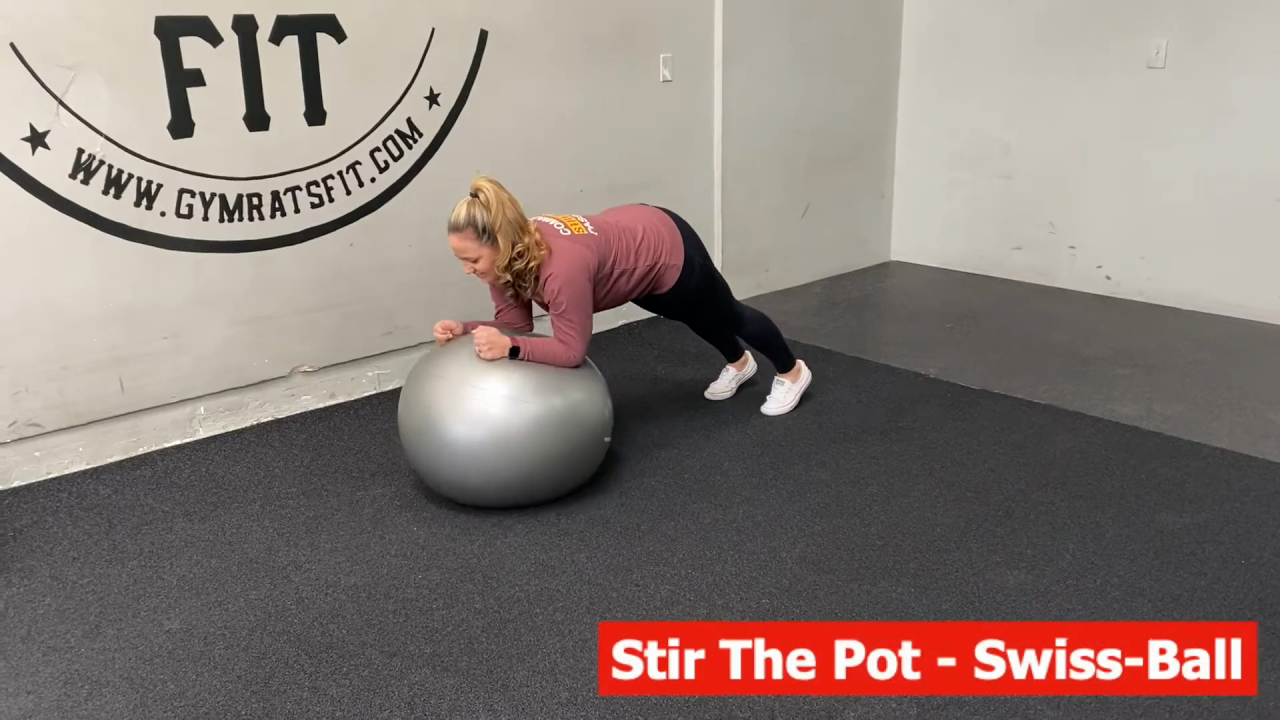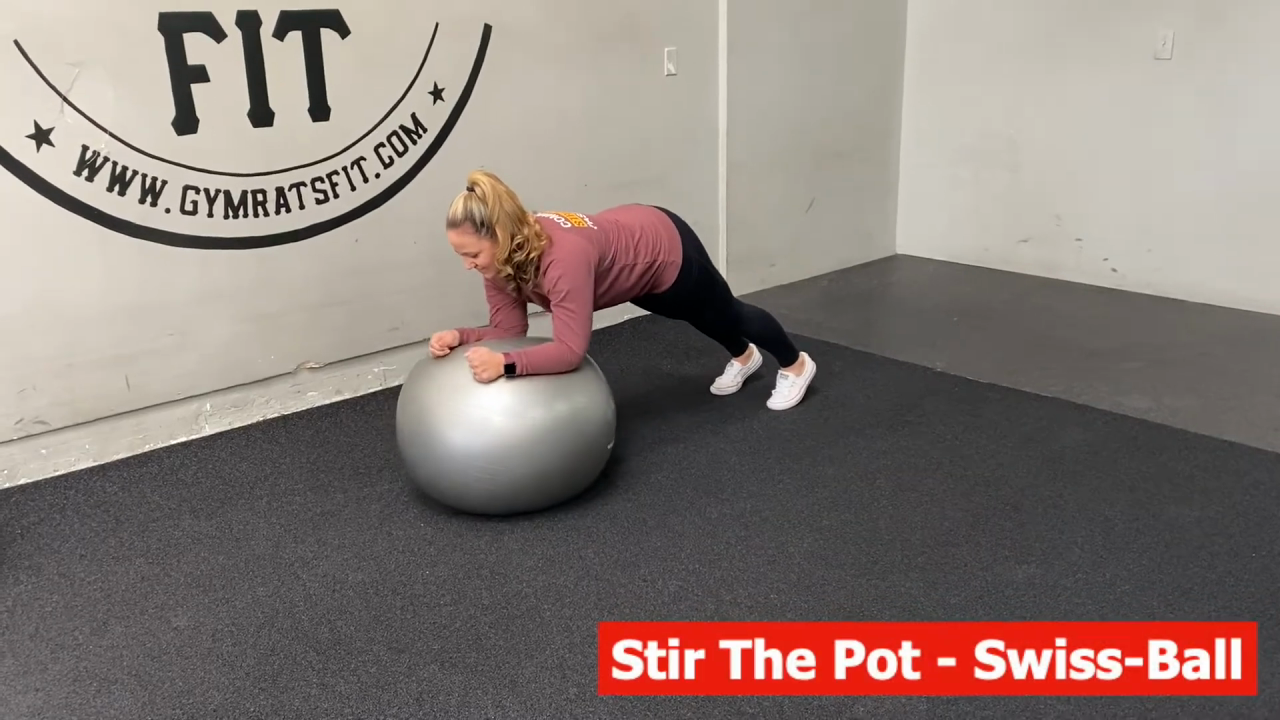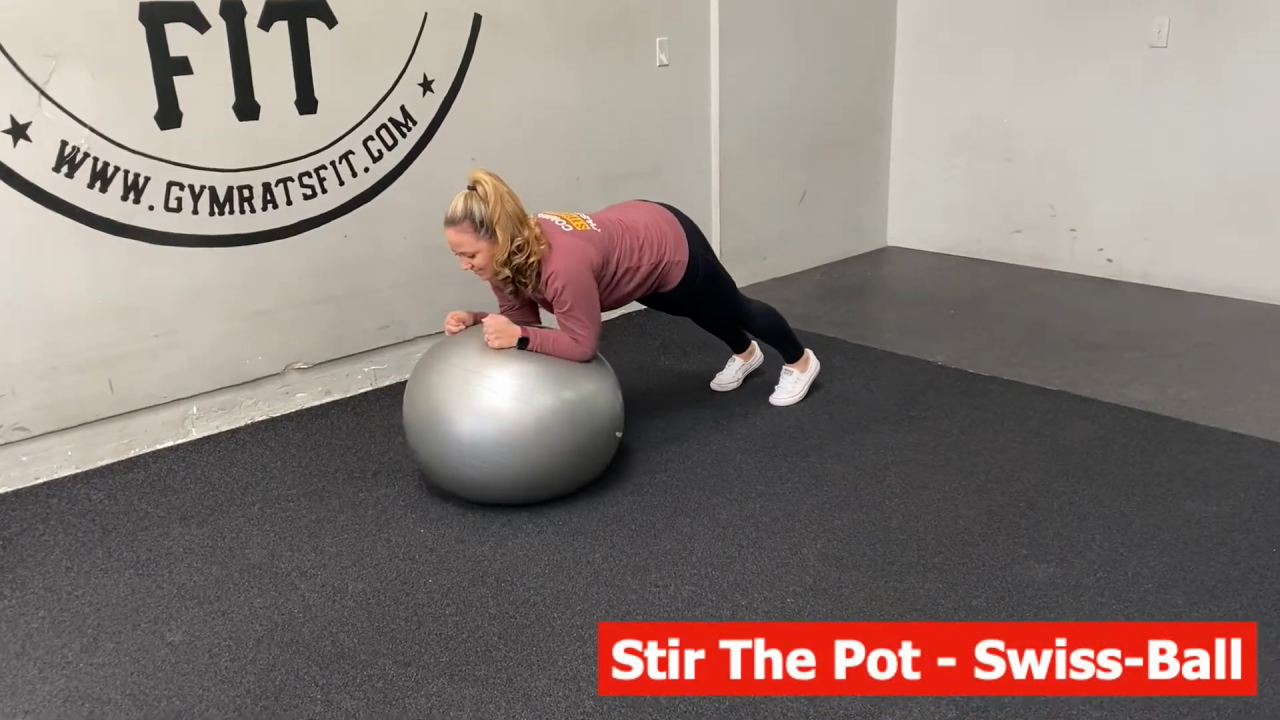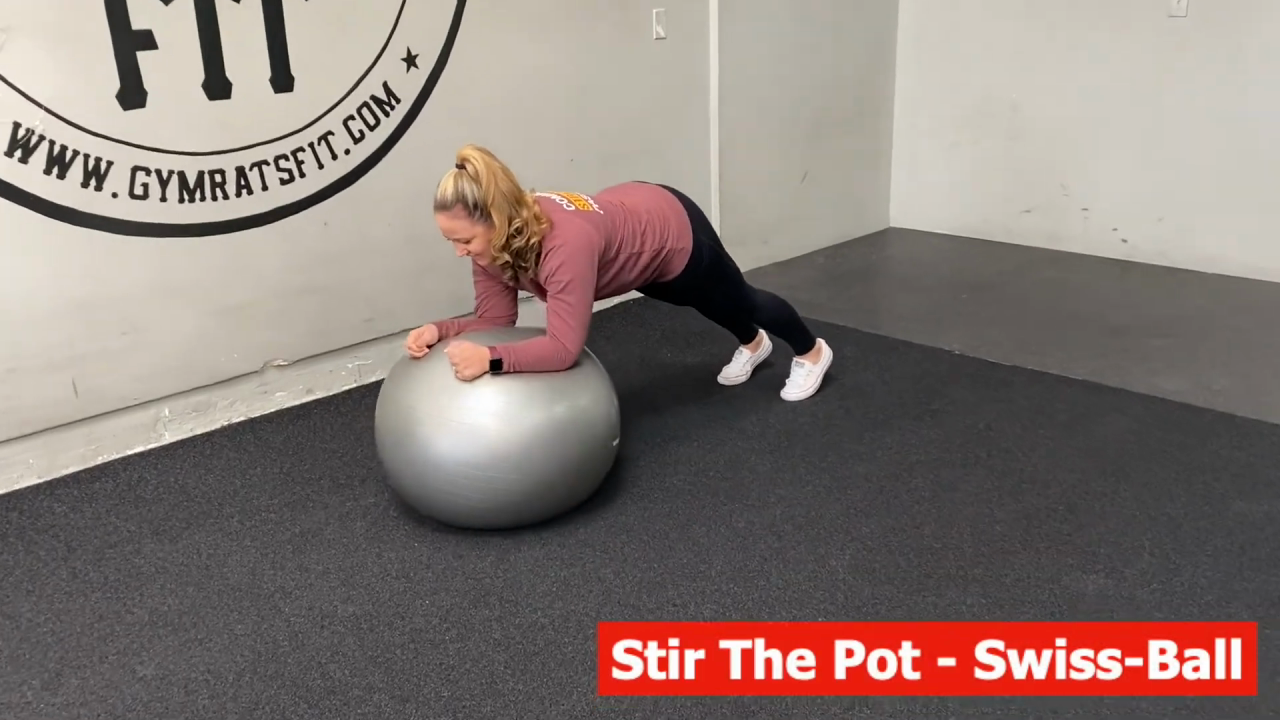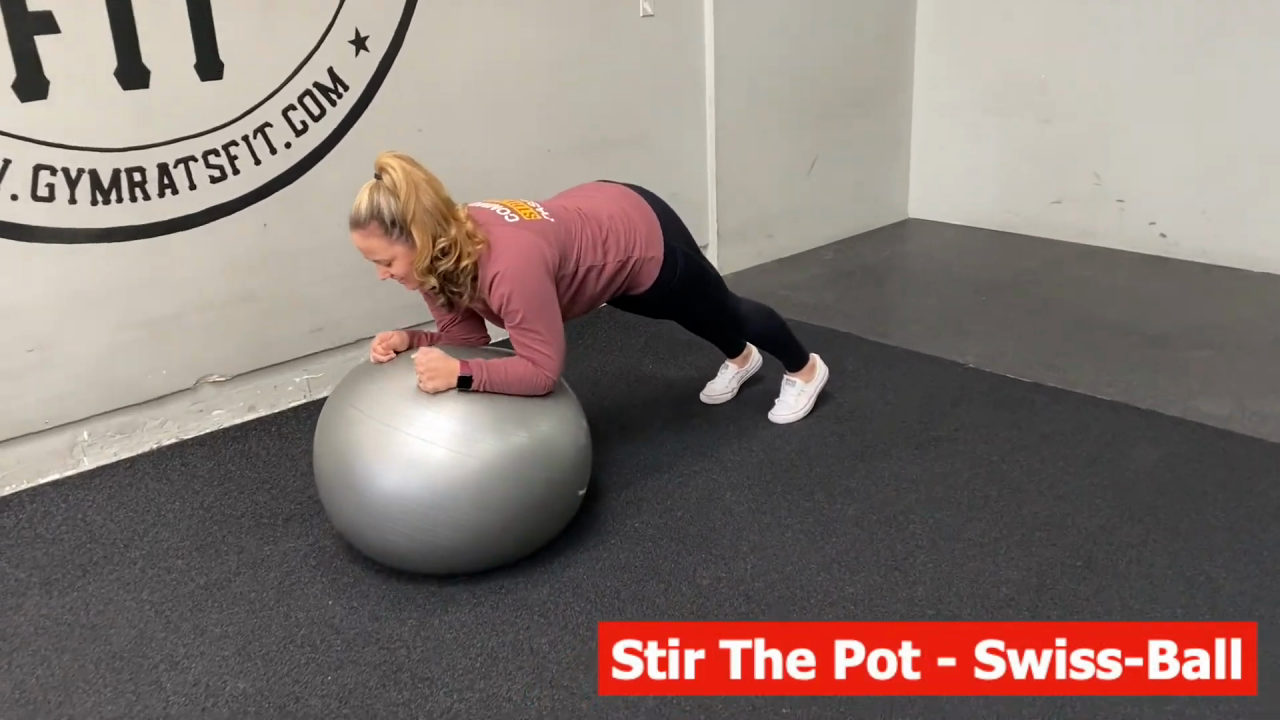
dt=1s
person 1, frame 1
left shoulder: (562, 265)
right shoulder: (503, 256)
left elbow: (571, 350)
right elbow: (514, 326)
left wrist: (509, 348)
right wrist: (465, 329)
left hip: (668, 253)
right hip: (629, 232)
left knee: (722, 314)
right knee: (696, 318)
left ankle: (791, 371)
right ankle: (739, 362)
person 1, frame 2
left shoulder: (564, 258)
right shoulder: (501, 256)
left elbow: (570, 350)
right elbow: (507, 330)
left wrist: (505, 363)
right wrist: (460, 336)
left hip: (666, 251)
right hip: (629, 234)
left knee: (723, 313)
right knee: (702, 317)
left ankle: (795, 364)
right ankle: (743, 357)
person 1, frame 3
left shoulder: (564, 263)
right shoulder: (503, 255)
left elbow: (582, 345)
right elbow: (520, 318)
left wrist: (517, 336)
right wrist: (475, 320)
left hip: (671, 249)
right hip: (633, 228)
left knee: (730, 307)
right knee: (701, 312)
left ankle: (800, 361)
right ankle: (745, 353)
person 1, frame 4
left shoulder: (566, 243)
right shoulder: (493, 237)
left elbow: (564, 347)
right elbow: (493, 319)
left wrist: (489, 358)
right wrist: (441, 329)
left hip: (674, 234)
right hip: (631, 213)
left knee: (734, 299)
right knee: (712, 305)
left ankle: (811, 352)
right ankle: (752, 343)
person 1, frame 5
left shoulder: (510, 263)
right shoulder: (436, 253)
left elbow: (541, 370)
right elbow: (465, 337)
left wrist: (458, 372)
left hip: (644, 242)
left knee: (718, 309)
right knee: (696, 315)
left ankle: (804, 368)
right ankle: (741, 357)
